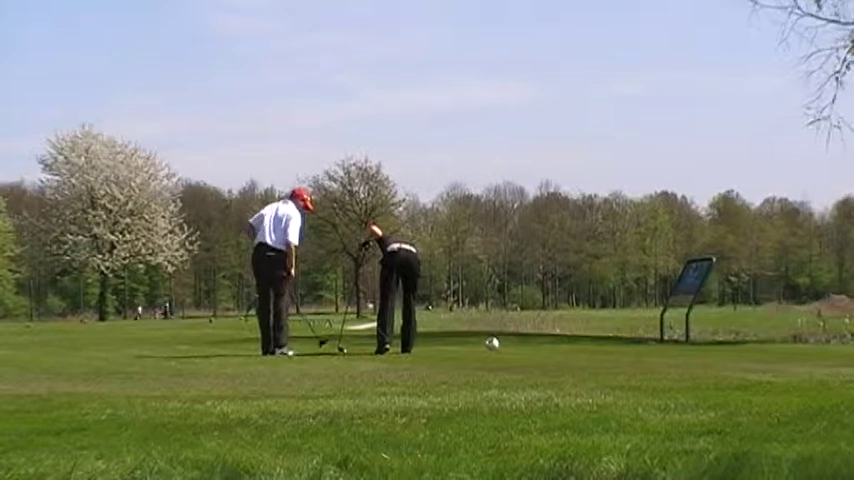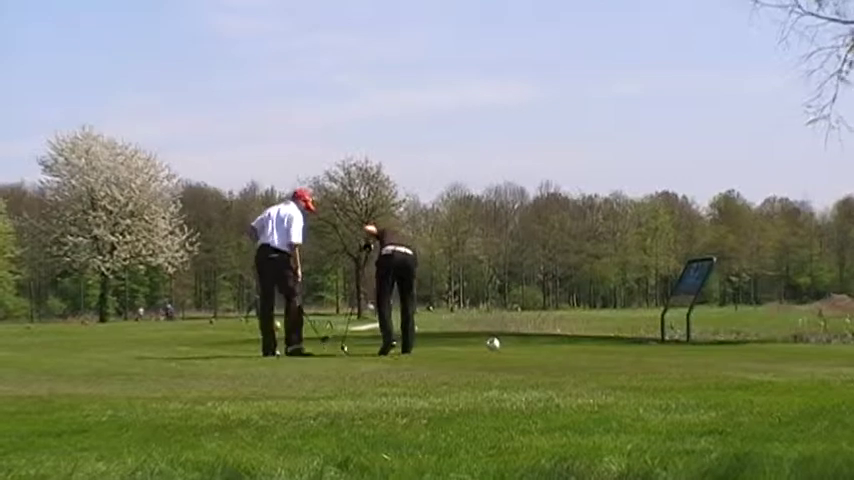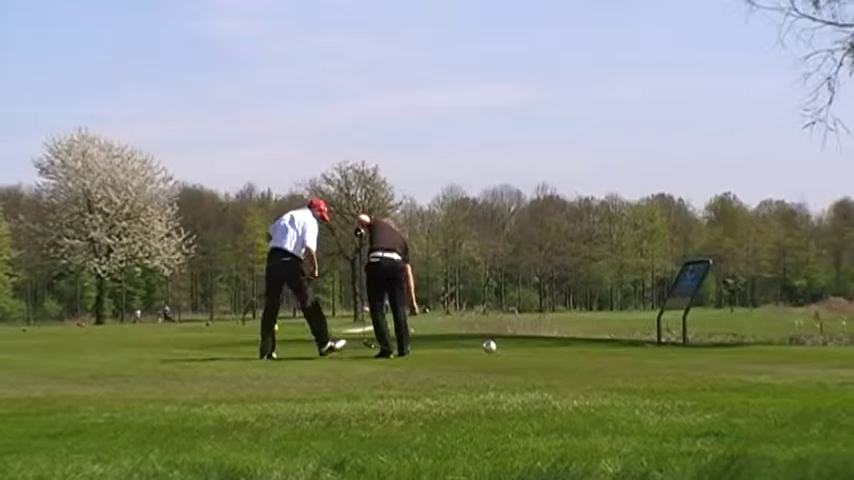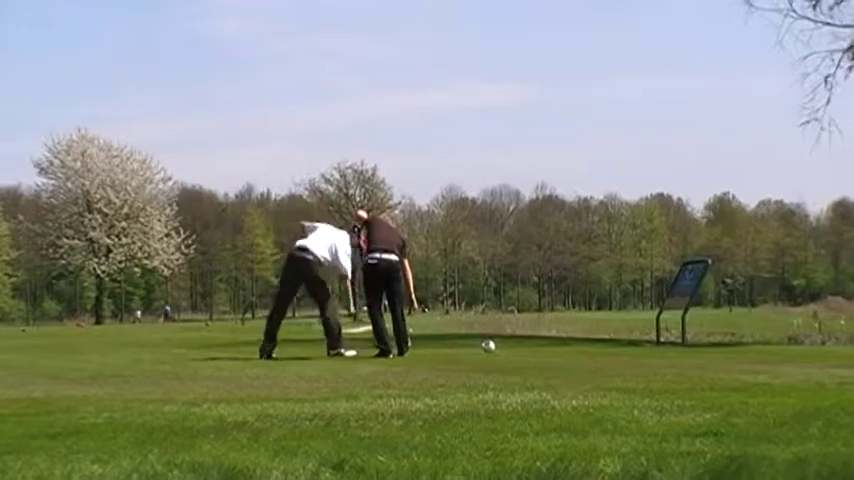
dt=0.3s
person 1, frame 1
left shoulder: (270, 207)
right shoulder: (294, 214)
left elbow: (250, 226)
right elbow: (290, 243)
right wrist: (291, 267)
left hip: (258, 253)
right hip: (276, 256)
left knee: (264, 299)
right knee: (281, 299)
left ankle: (267, 347)
right ankle: (279, 346)
person 1, frame 2
left shoulder: (272, 210)
right shoulder: (296, 214)
left elbow: (252, 229)
right elbow: (293, 243)
right wrist: (297, 267)
left hip: (261, 256)
right hip: (279, 258)
left knee: (266, 303)
right knee: (293, 299)
left ankle: (268, 349)
right ankle: (293, 344)
person 1, frame 3
left shoulder: (287, 215)
right shoulder: (310, 221)
left elbow: (270, 234)
right elbow: (309, 247)
right wrist: (315, 268)
left hip: (273, 258)
right hip: (290, 262)
left knee: (271, 305)
right knee: (308, 301)
left ankle: (266, 350)
right ankle: (324, 343)
person 1, frame 4
left shoulder: (328, 229)
right shoulder: (344, 244)
left elbow: (305, 225)
right elbow: (346, 275)
left hip: (294, 256)
right hip: (311, 262)
left knee: (281, 301)
right knee: (327, 304)
left ankle: (266, 349)
right ankle: (335, 348)
person 2, frame 1
left shoulder: (386, 240)
left elbow: (373, 227)
left wrist: (370, 240)
left hip: (393, 254)
right hip: (412, 256)
left knee: (387, 301)
right knee: (409, 303)
left ankle: (384, 342)
right ankle: (407, 346)
person 2, frame 2
left shoulder: (386, 232)
right shoulder: (410, 248)
left elbow: (367, 228)
right elbow: (412, 279)
left wrist: (370, 241)
left hip: (388, 257)
right hip: (407, 258)
left knee: (383, 304)
right knee: (407, 305)
left ankle: (388, 341)
right ankle: (407, 346)
person 2, frame 3
left shoulder: (378, 224)
right shoulder: (401, 239)
left elbow: (361, 217)
right elbow: (408, 274)
left wrist: (360, 228)
right wrist: (413, 301)
left hip: (376, 262)
right hip: (396, 263)
left knee: (377, 308)
right knee: (399, 308)
left ankle: (386, 349)
right ankle: (403, 348)
person 2, frame 4
left shoulder: (374, 221)
right shoulder: (398, 236)
left elbow: (359, 213)
right elbow: (406, 268)
left wrist: (359, 225)
right wrist: (411, 295)
left hip: (373, 264)
right hip: (393, 264)
left knee: (374, 309)
right knee: (397, 309)
left ankle: (385, 349)
right ankle: (403, 347)
